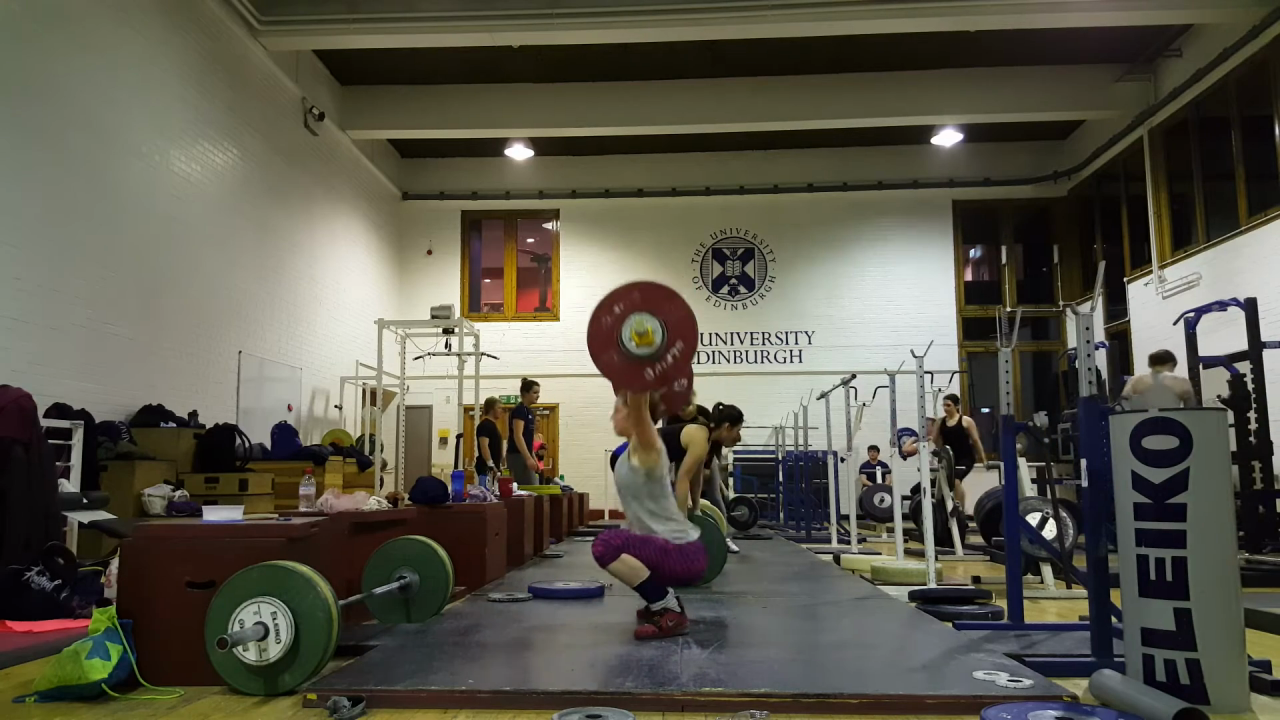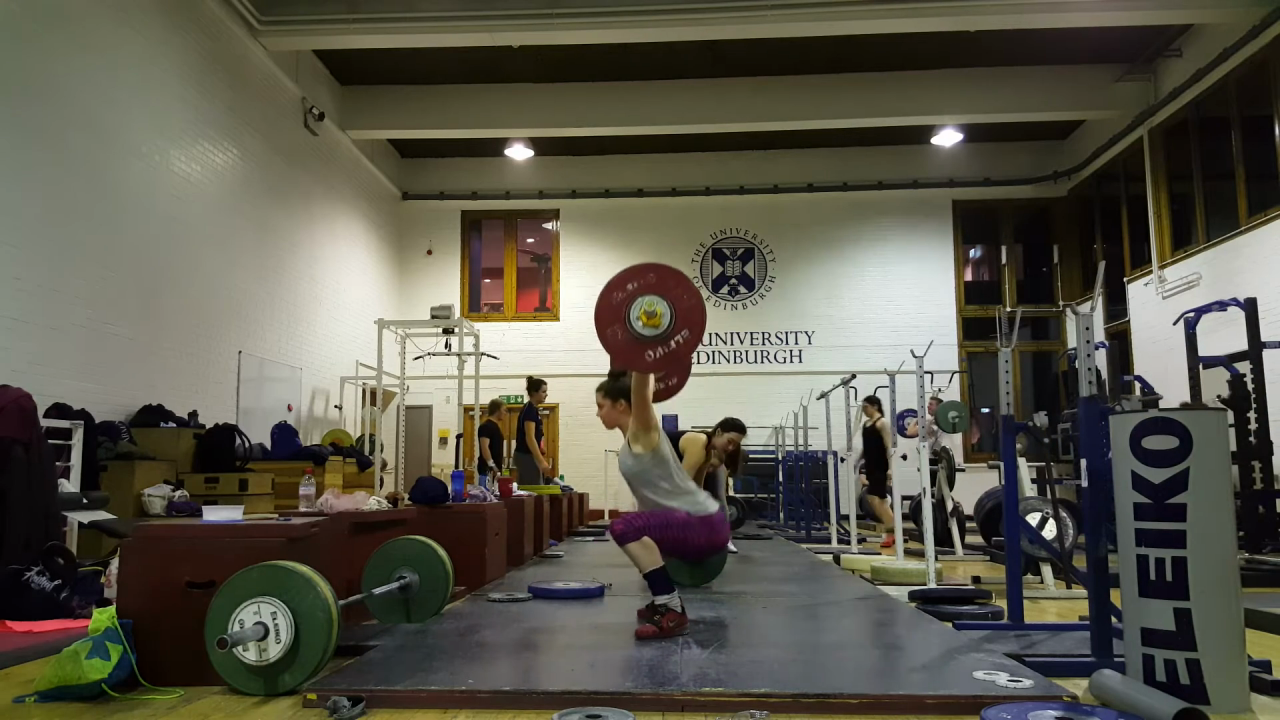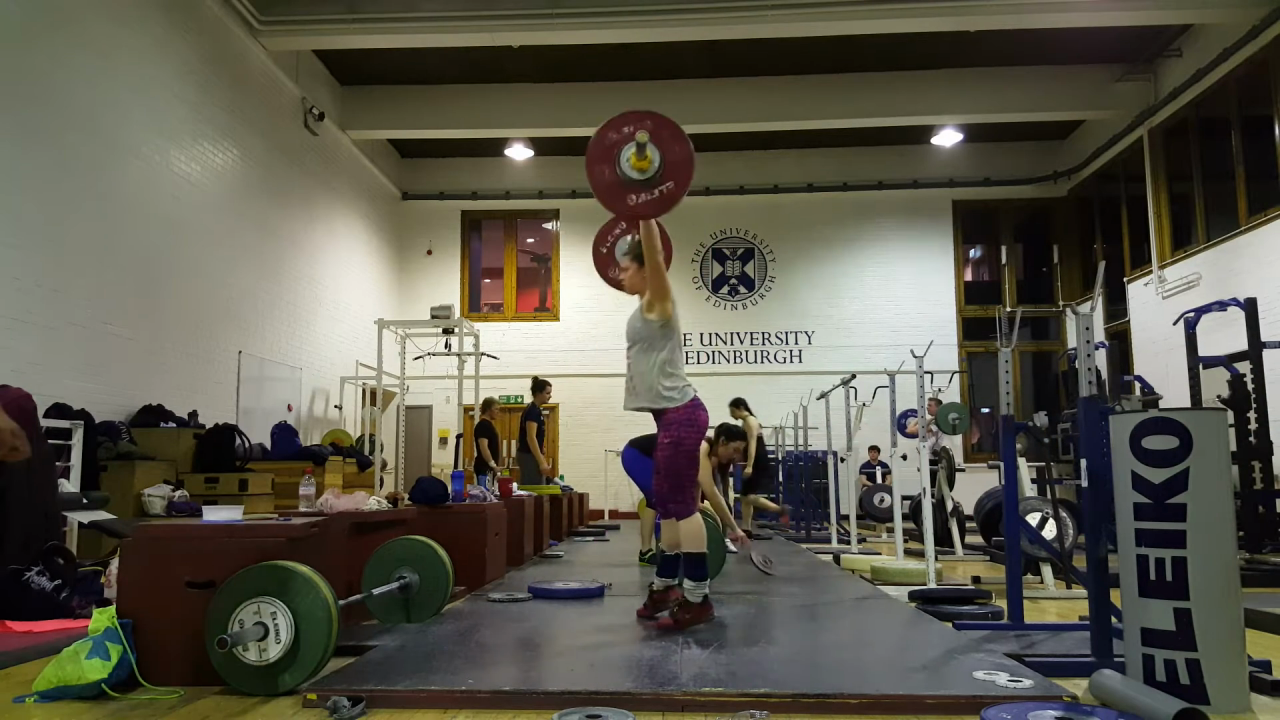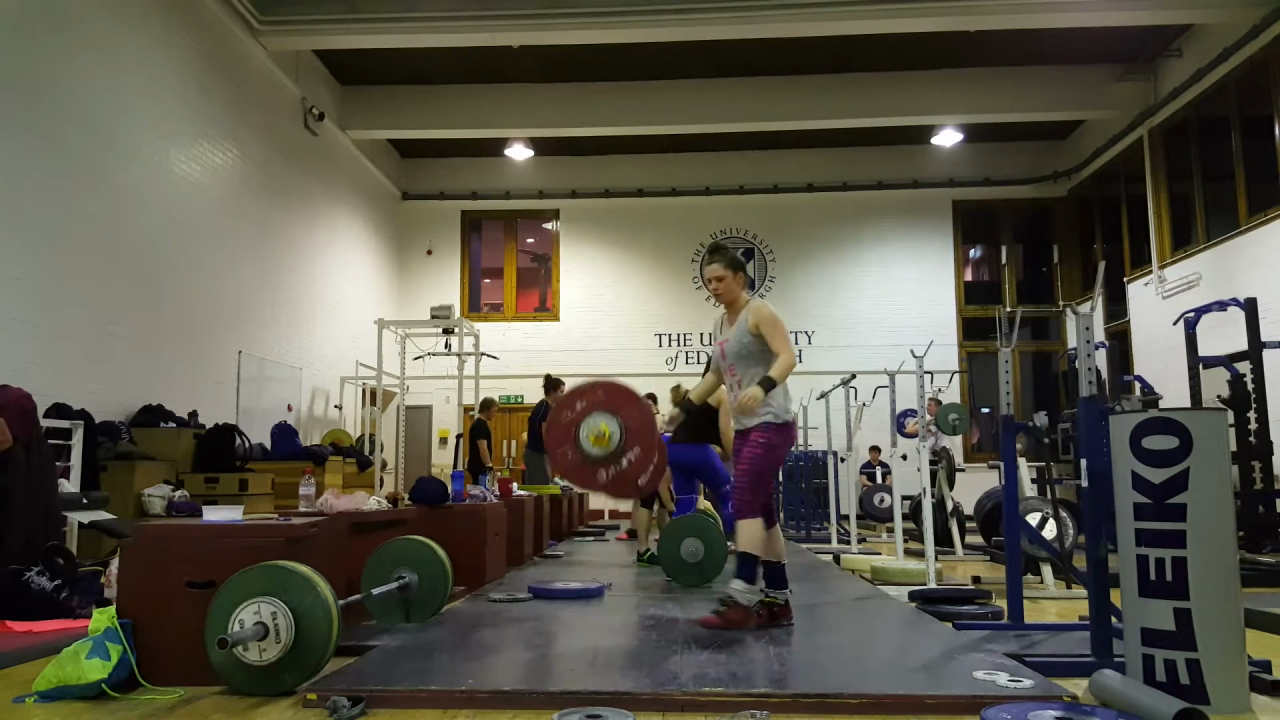
dt=1s
person 1, frame 1
left shoulder: (646, 447)
right shoulder: (637, 447)
left elbow: (640, 405)
right elbow: (636, 404)
left hip: (682, 554)
right hip: (675, 547)
left knee: (606, 545)
right knee: (615, 546)
left ankle: (669, 612)
right ankle: (664, 601)
person 1, frame 2
left shoulder: (642, 432)
right shoulder: (634, 435)
left elbow: (641, 391)
right elbow: (646, 390)
left hip: (705, 527)
right hip: (696, 526)
left knee: (625, 528)
right knee: (635, 532)
left ankle: (672, 612)
right ankle: (666, 600)
person 1, frame 3
left shoulder: (659, 301)
right shoulder: (647, 303)
left elbow: (655, 252)
right elbow: (647, 258)
left wrist: (646, 217)
right wrist: (638, 224)
left hip: (680, 413)
right hip: (671, 414)
left knee: (679, 503)
right knee: (665, 503)
left ankle: (697, 599)
right ankle: (665, 588)
person 1, frame 4
left shoulder: (759, 313)
right shoulder: (722, 323)
left elbow: (787, 356)
right elbow: (715, 375)
left wrist: (763, 387)
right wrist: (682, 410)
left hip: (771, 425)
right hip: (745, 428)
left knee: (745, 505)
right knee: (760, 512)
left ankle: (741, 602)
right ankle: (777, 600)
